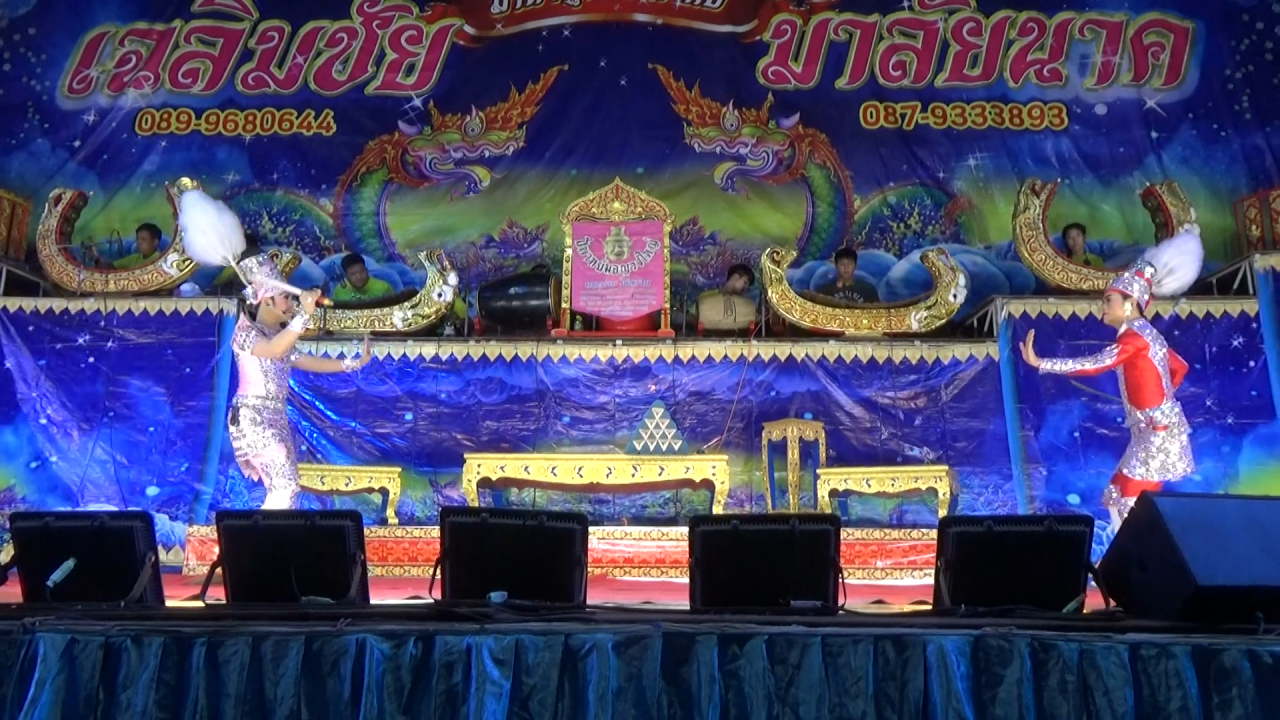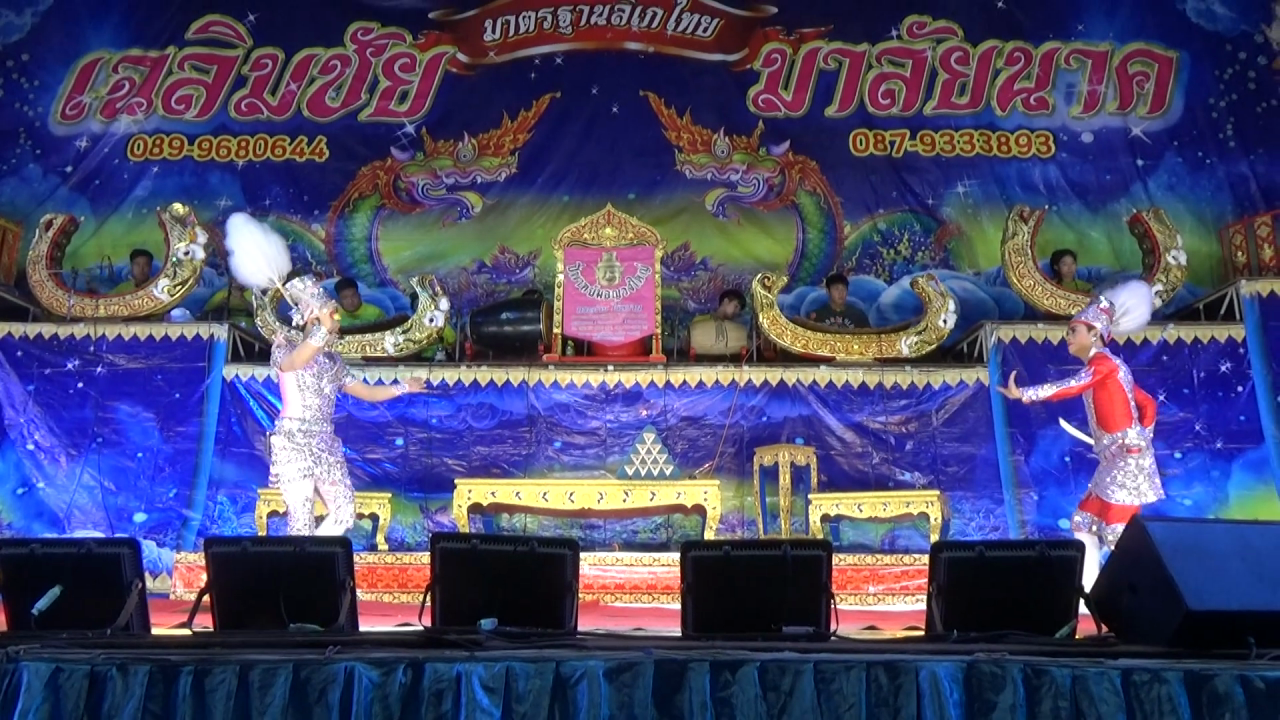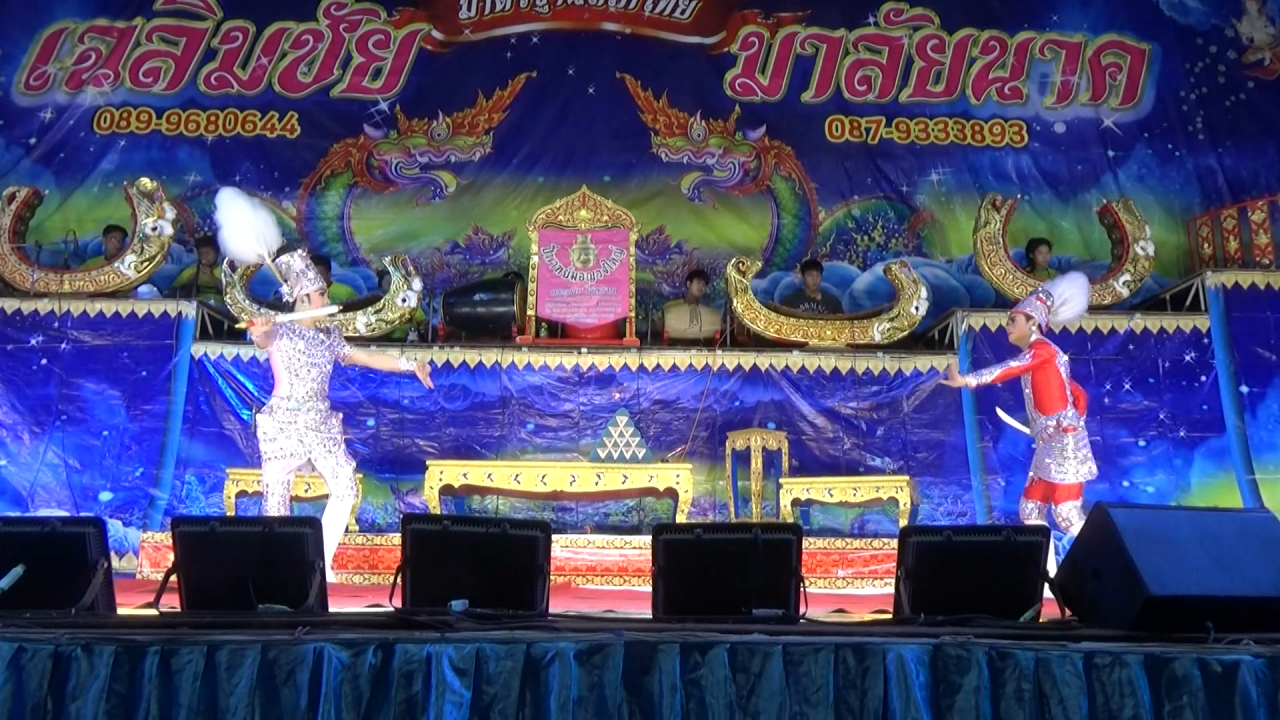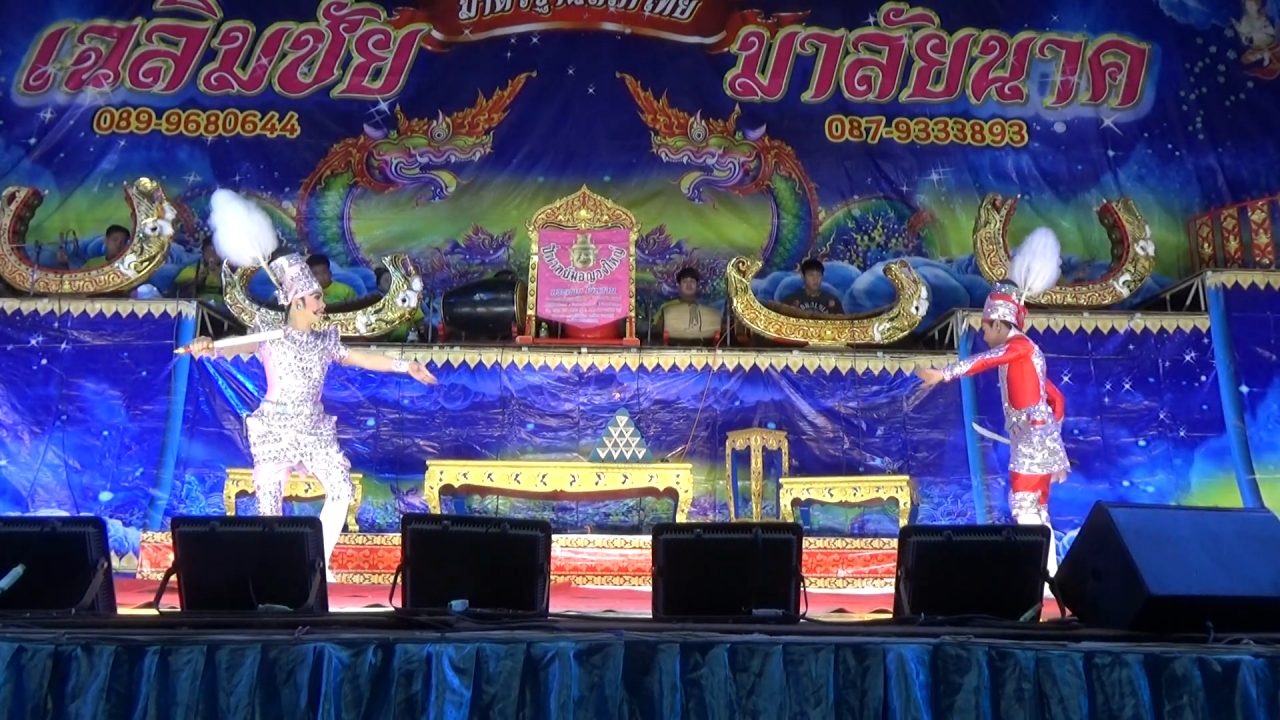
dt=0.5s
person 1, frame 1
left shoulder: (1136, 338)
right shoulder: (1145, 334)
left elbow: (1094, 365)
right elbow: (1181, 367)
left wrist: (1040, 363)
left hip: (1157, 434)
right hip: (1149, 433)
left knee: (1132, 508)
right knee: (1115, 497)
person 1, frame 2
left shoulder: (1104, 362)
right shoulder: (1105, 369)
left elbow: (1070, 386)
right elbow: (1148, 404)
left wrist: (1022, 394)
right wrist: (1142, 441)
left hip: (1127, 460)
right hip: (1114, 462)
left knee: (1117, 533)
right knee: (1083, 523)
right ankle: (1089, 592)
person 1, frame 3
left shoulder: (1043, 349)
right shoulder: (1039, 358)
left elbow: (1009, 369)
right elbow: (1080, 395)
left wrist: (968, 380)
right wrist: (1073, 430)
left hip: (1063, 443)
right hip: (1050, 445)
left knee: (1067, 514)
right knee: (1031, 509)
right ankle: (1048, 575)
person 1, frame 4
left shoulder: (1020, 345)
right shoulder: (1018, 353)
left elbow: (984, 360)
right elbow: (1056, 398)
left wrist: (943, 374)
right wrist: (1052, 434)
left hip: (1033, 436)
right hip: (1031, 437)
left knee: (1022, 505)
right knee: (1036, 509)
left ankle: (1042, 568)
right ankle: (1049, 571)
person 2, frame 1
left shoulder: (281, 335)
right shoulder: (245, 330)
left elbow: (312, 363)
right elbow: (276, 350)
left wrist: (356, 362)
right wrist: (304, 312)
left hip: (277, 420)
right hip: (252, 419)
left knee: (283, 489)
right knee: (285, 483)
person 2, frame 2
left shoulder: (333, 361)
right shoulder: (285, 348)
left elbow: (367, 391)
right elbow: (295, 363)
left wrist: (404, 388)
right wrist: (324, 330)
left hip: (325, 444)
right hip: (293, 443)
left knee: (344, 512)
right knee: (301, 521)
person 2, frame 3
left shoulder: (331, 337)
right shoulder: (282, 329)
left elbow: (369, 358)
right elbow: (264, 339)
left wrist: (411, 365)
right wrist: (259, 331)
left hip: (322, 424)
right hip: (285, 424)
left knee: (345, 488)
right knee: (276, 498)
left ankle: (322, 561)
person 2, frame 4
left shoulder: (325, 340)
right shoulder: (271, 334)
left elbow: (363, 358)
right elbow: (242, 345)
left wrist: (405, 366)
right wrist: (212, 349)
left hip: (314, 428)
right hip: (275, 427)
left knee: (342, 489)
right knee: (269, 499)
left ankle: (320, 561)
